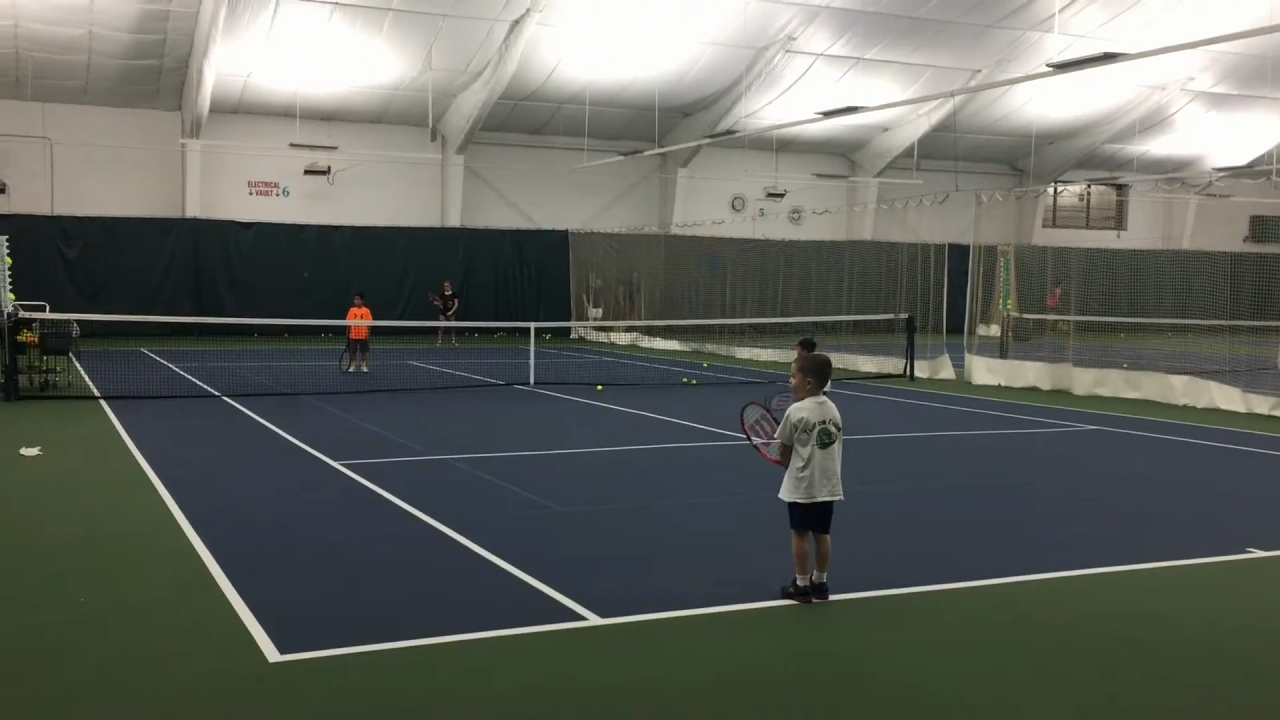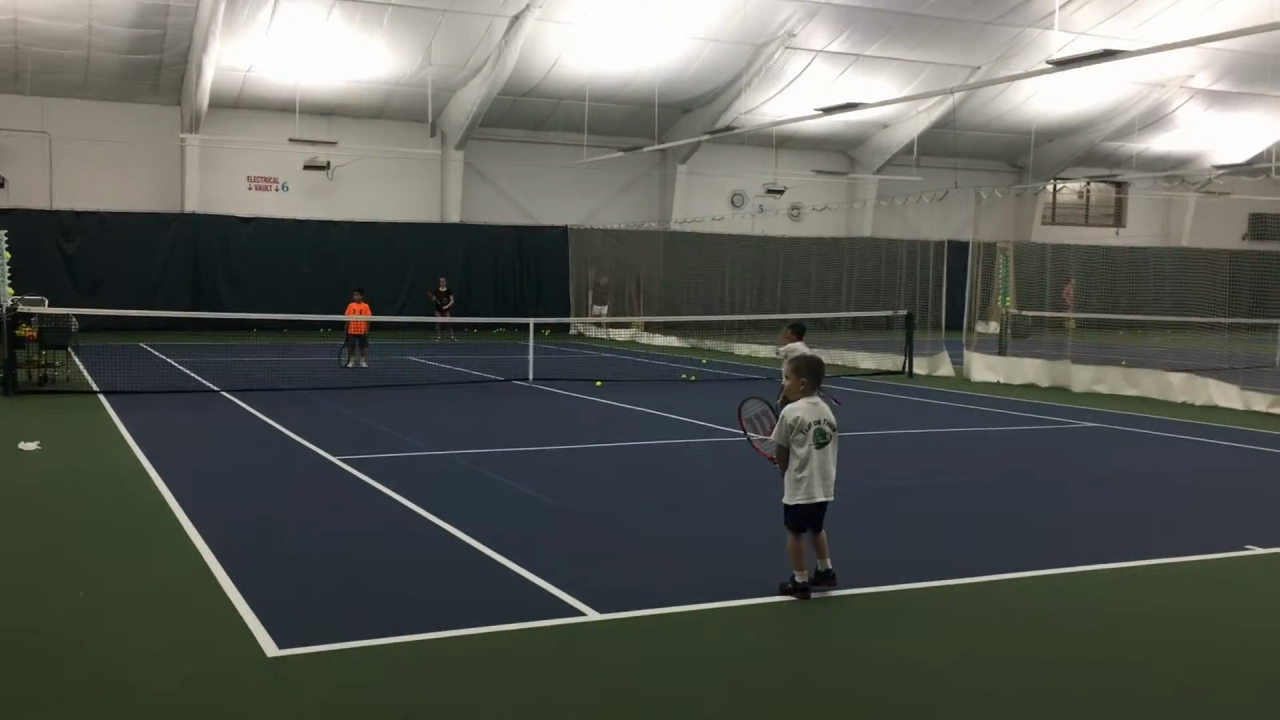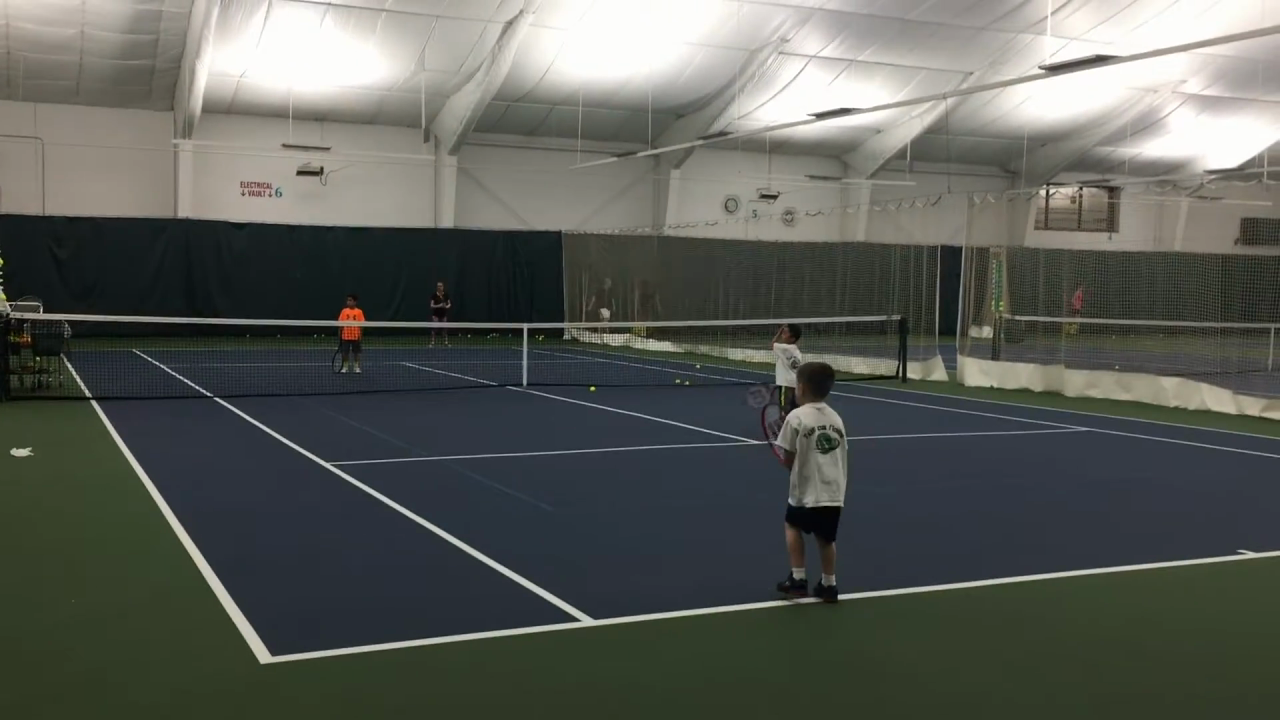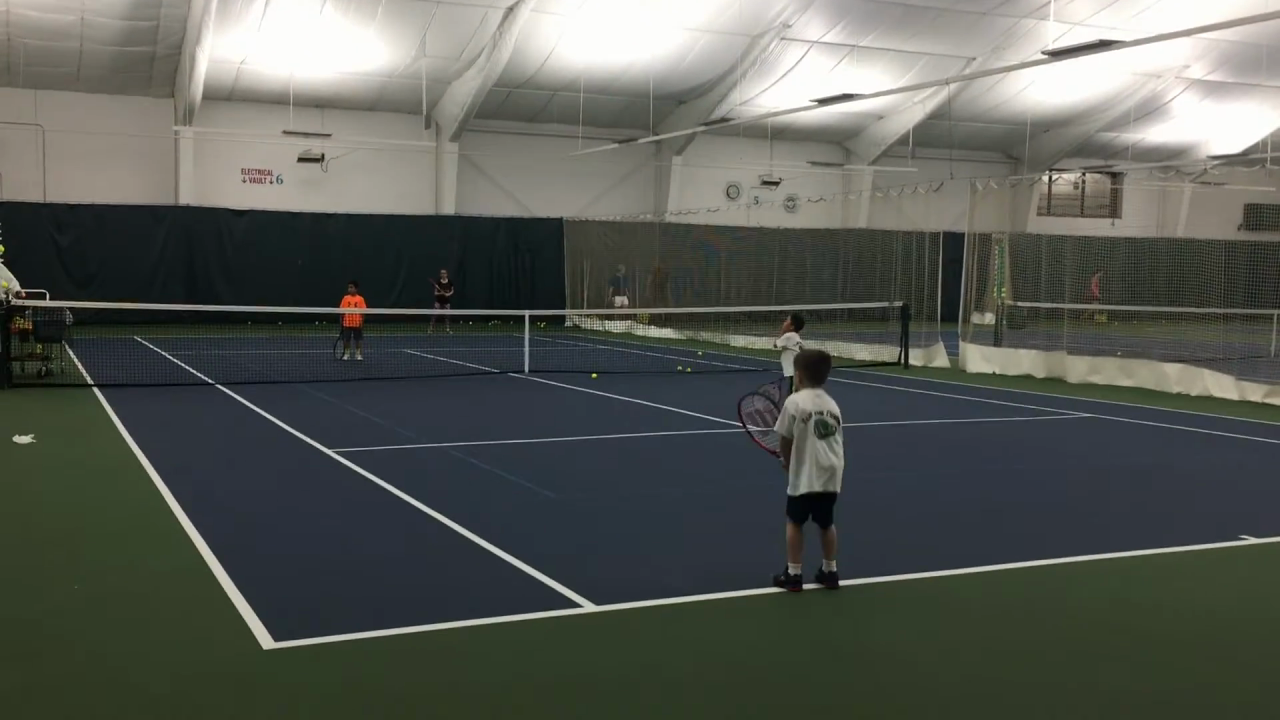
dt=0.5s
person 1, frame 1
left shoulder: (797, 411)
right shoulder: (832, 409)
left elbow: (785, 450)
right elbow: (831, 444)
left wrist: (789, 466)
left hip: (802, 486)
right hip: (828, 484)
left knee: (800, 534)
right knee: (822, 534)
left ankle: (802, 585)
right ankle: (820, 582)
person 1, frame 2
left shoulder: (791, 412)
right shoulder: (826, 410)
left elbow: (781, 452)
right elbow: (828, 446)
left wrist: (786, 471)
left hip: (801, 485)
right hip: (824, 484)
left knee: (795, 532)
right knee: (816, 528)
left ankle: (800, 582)
right ankle: (825, 570)
person 1, frame 3
left shoulder: (796, 417)
right shoulder: (836, 418)
left elbow: (788, 458)
right elbow: (841, 453)
left wrist: (796, 471)
left hip: (806, 490)
right hip: (833, 491)
left knee: (793, 526)
right knee: (826, 537)
left ankle: (798, 579)
right ankle: (829, 584)
person 1, frame 4
left shoulder: (794, 402)
right shoulder: (832, 405)
left elbow: (786, 442)
right elbow: (834, 438)
left wrist: (786, 461)
left hip: (805, 477)
right hip: (831, 476)
left knee: (794, 522)
right knee: (825, 524)
left ankle: (793, 574)
right ankle: (830, 571)
